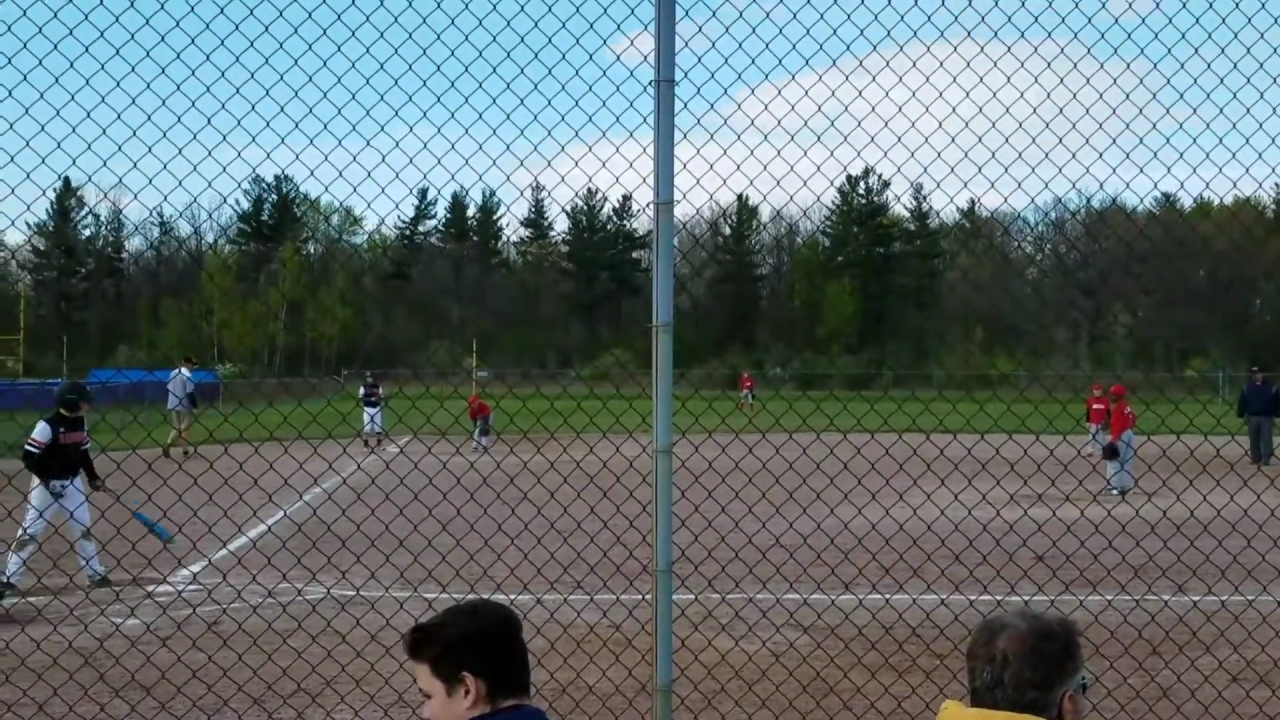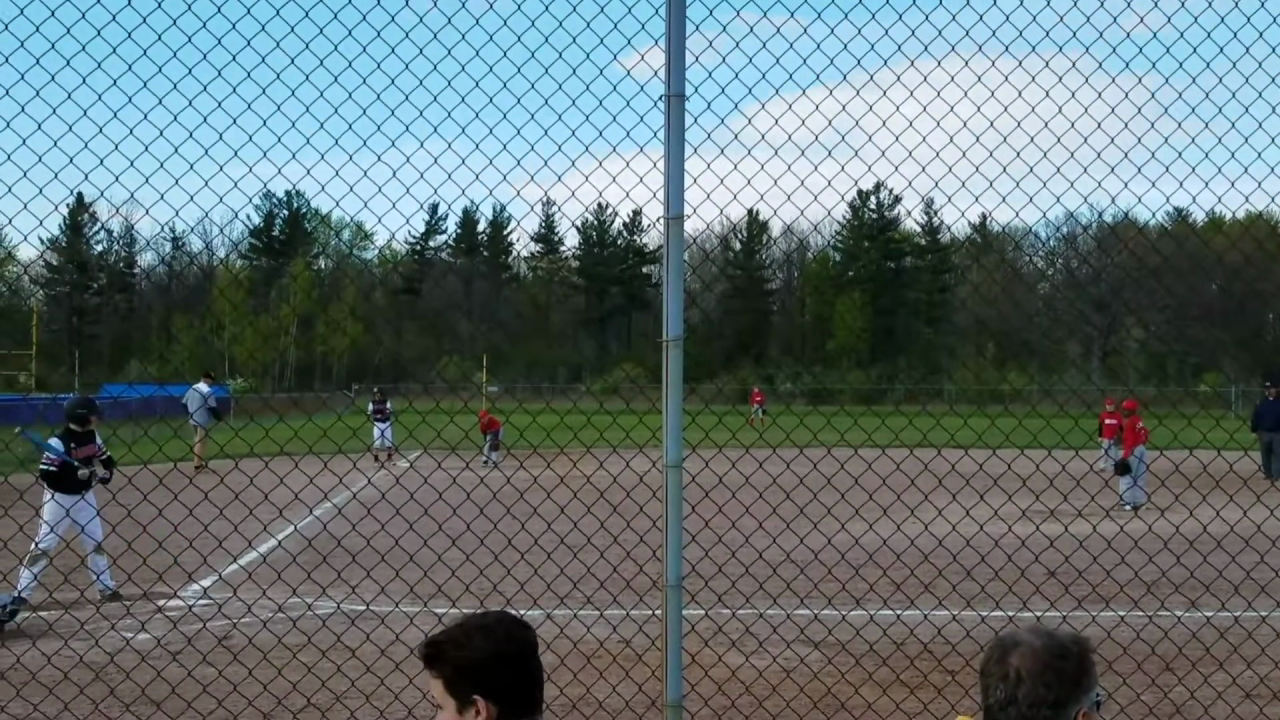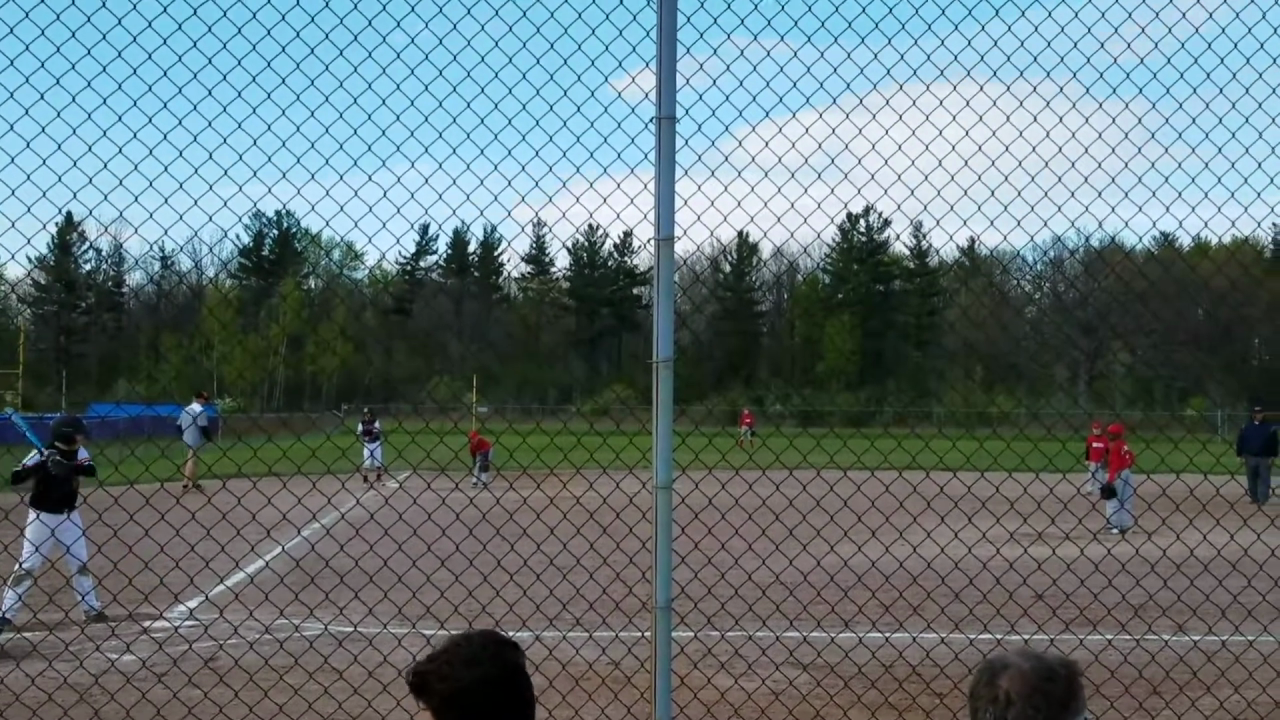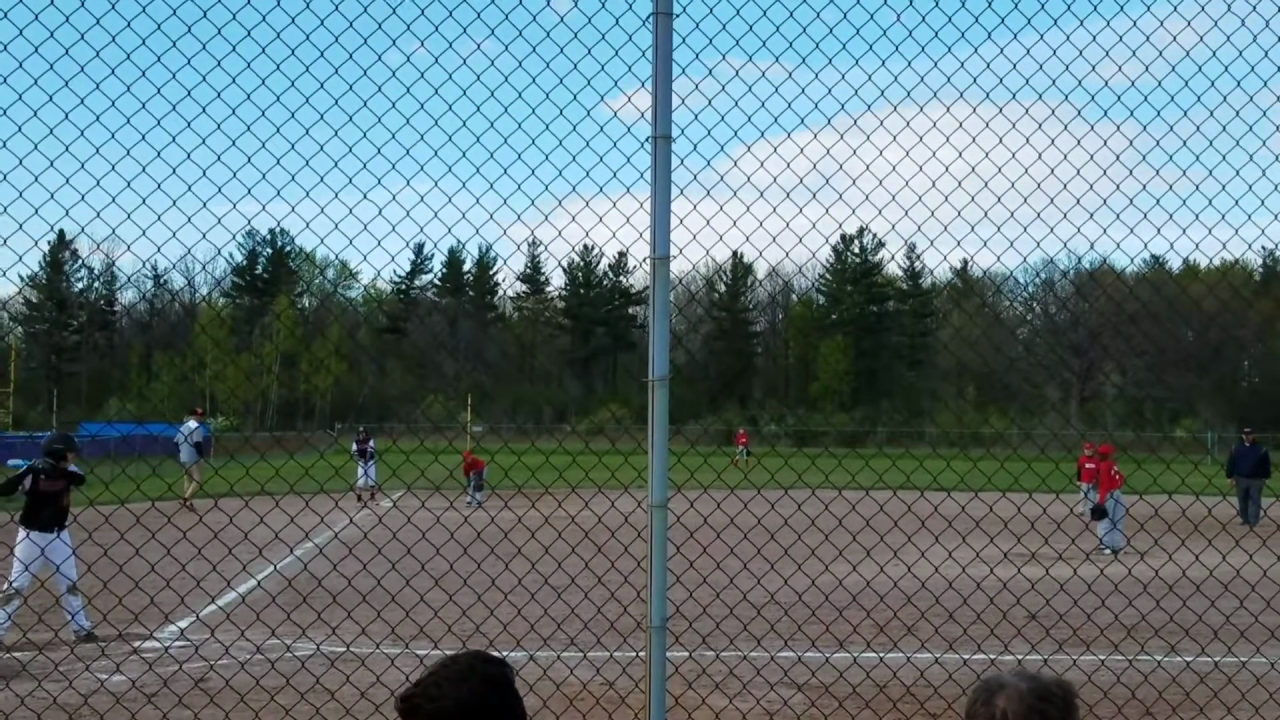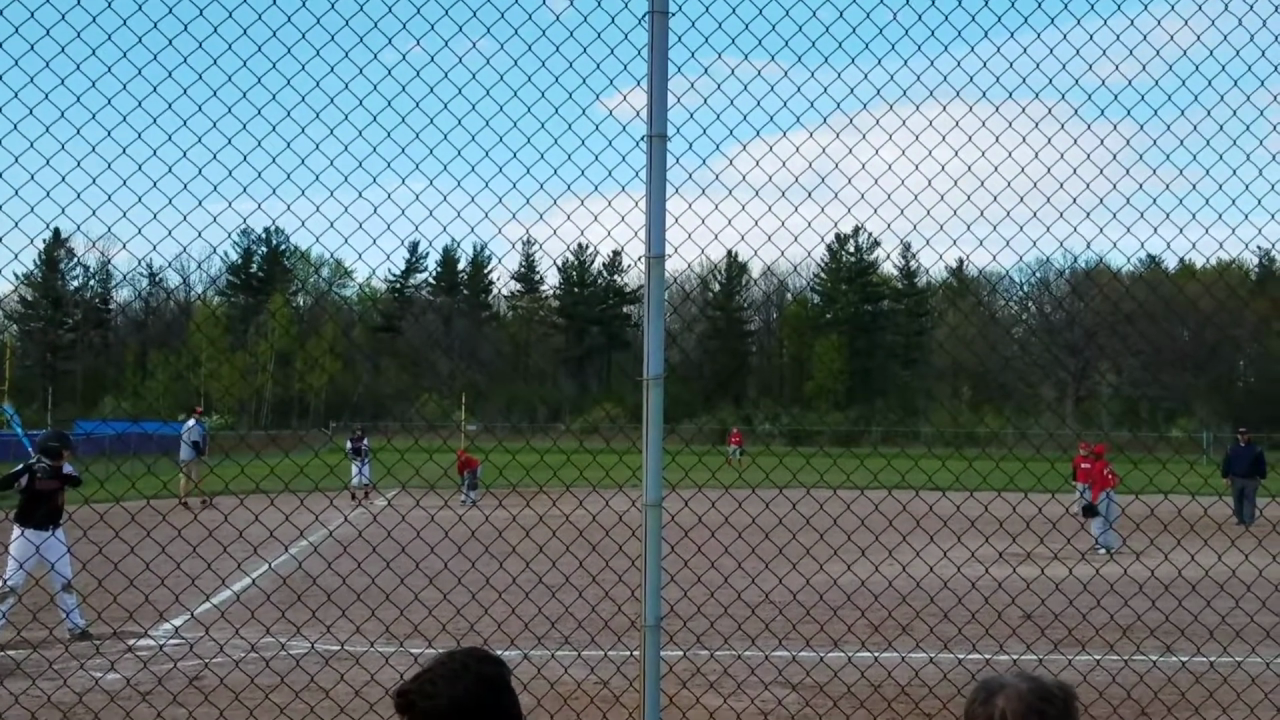
dt=0.3s
person 1, frame 1
left shoulder: (80, 422)
right shoulder: (47, 425)
right elbow: (28, 457)
left wrist: (93, 477)
right wrist: (47, 483)
left hip: (73, 483)
right hip: (47, 485)
left knee: (84, 527)
right knee: (31, 531)
left ankle: (96, 574)
person 1, frame 2
left shoulder: (93, 435)
right shoulder: (58, 441)
left elbow: (108, 460)
right elbow: (45, 475)
left wrist: (106, 472)
right wrist: (75, 474)
left hip: (85, 497)
right hip: (59, 498)
left knee: (96, 542)
right knee: (44, 546)
left ankle: (106, 588)
right ankle: (20, 596)
person 1, frame 3
left shoulder: (78, 452)
right shoulder: (41, 454)
left elbow: (91, 471)
left wrist: (66, 466)
right wrist: (44, 463)
left hip: (69, 516)
right hip: (43, 517)
left knee: (80, 562)
right knee: (28, 565)
left ankle: (92, 609)
person 1, frame 4
left shoulder: (67, 470)
right shoulder: (33, 473)
left elbow: (81, 479)
left wrist: (53, 468)
right wrist: (31, 469)
left hip: (59, 535)
right hip: (32, 536)
left knee: (70, 582)
left ankle: (82, 629)
person 1, frame 5
left shoulder: (63, 468)
right shoulder: (29, 470)
left elbow: (77, 481)
left wrist: (51, 472)
right wrist: (29, 467)
left hip: (54, 532)
right hip: (27, 533)
left knee: (65, 580)
left ankle: (76, 626)
